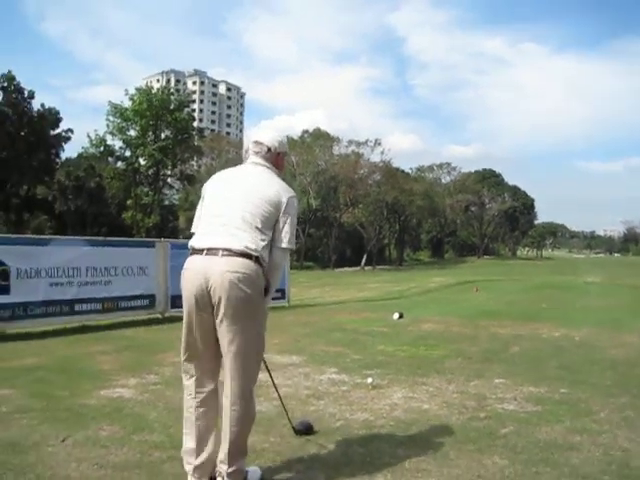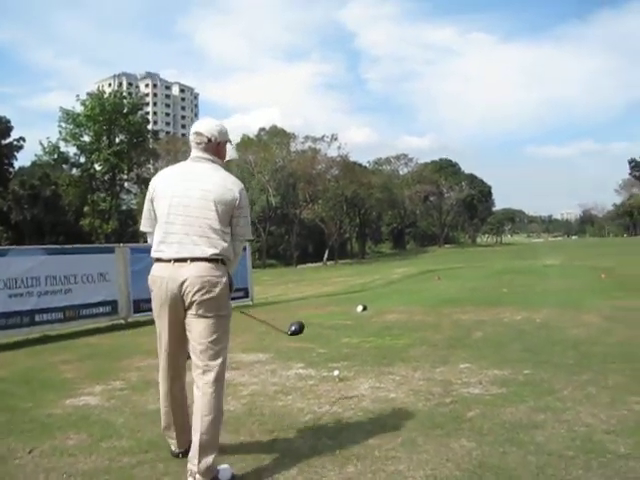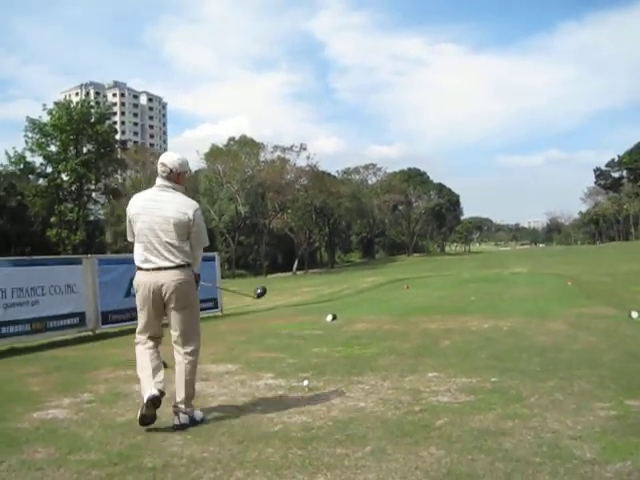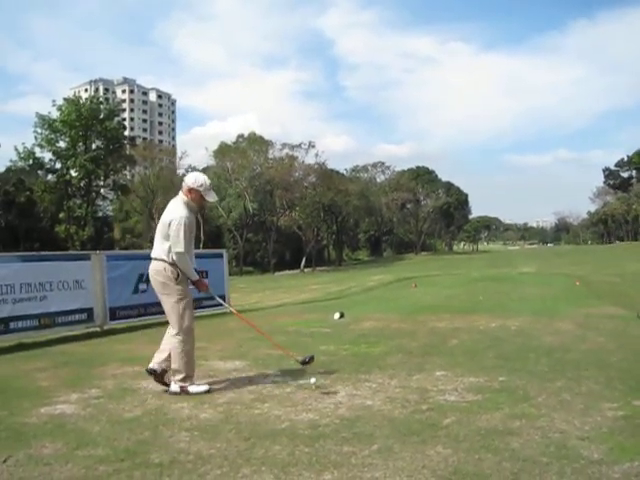
dt=1s
person 1, frame 1
left shoulder: (216, 179)
right shoulder: (283, 192)
right elbow: (280, 254)
right wrist: (265, 293)
left hip: (195, 267)
right hip: (239, 272)
left knee: (198, 373)
right knee: (239, 376)
person 1, frame 2
left shoulder: (161, 178)
right shoulder: (233, 186)
left elbow: (150, 232)
right elbow: (238, 242)
left hip: (163, 273)
right hip: (207, 275)
left knee: (170, 366)
right knee: (208, 372)
left ankle: (179, 441)
person 1, frame 3
left shoulder: (136, 202)
right shoulder: (189, 207)
left elbow: (133, 239)
right elbow: (197, 249)
left hip: (145, 278)
right hip: (179, 278)
left knee: (146, 339)
right knee: (186, 345)
left ankle: (151, 391)
right ankle: (183, 411)
person 1, frame 4
left shoulder: (180, 206)
right shoulder: (182, 215)
right elbow: (180, 254)
left wrist: (192, 273)
right wrist: (195, 278)
left hip: (162, 269)
right hip: (168, 272)
left knee: (179, 324)
right knee: (183, 327)
left ankle: (159, 365)
right ankle: (181, 382)
